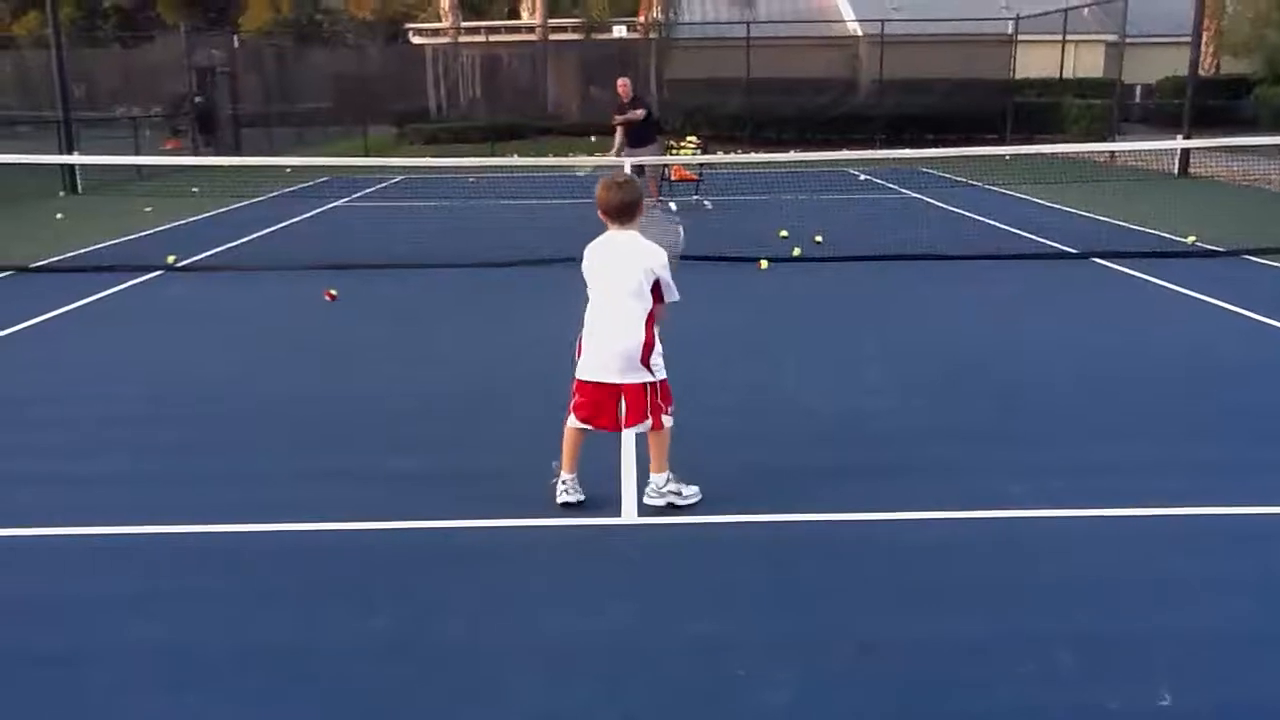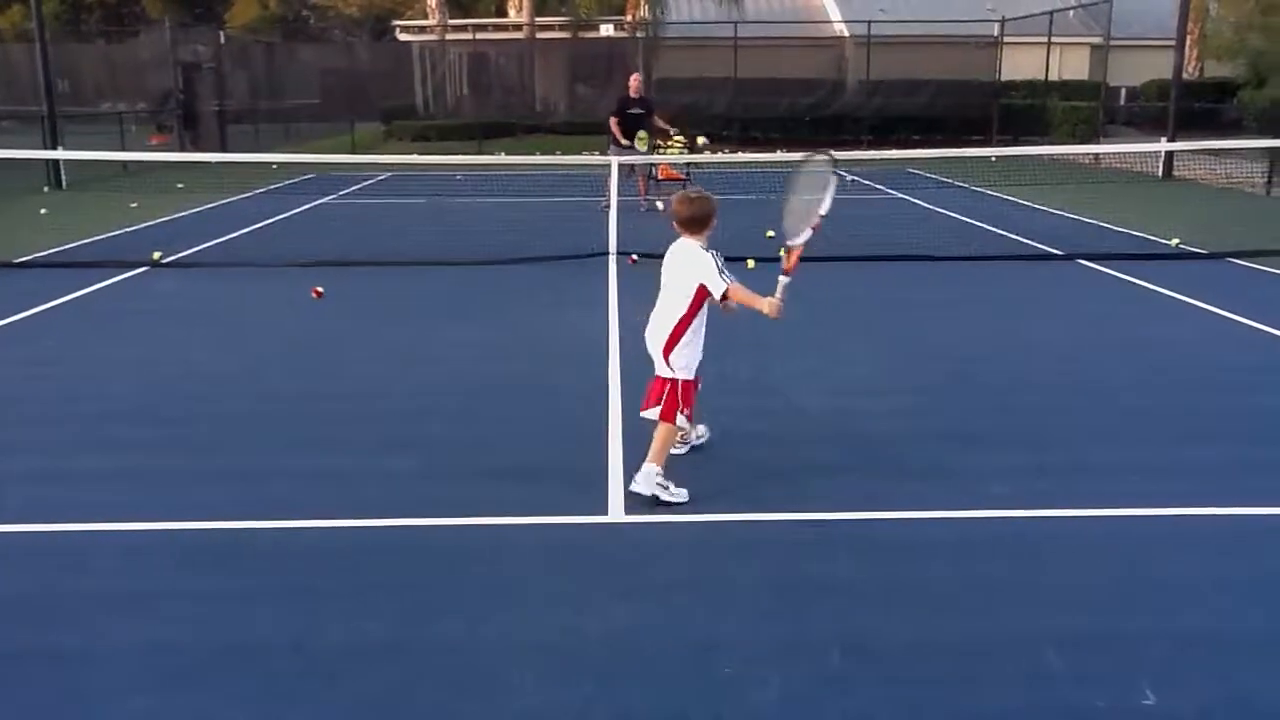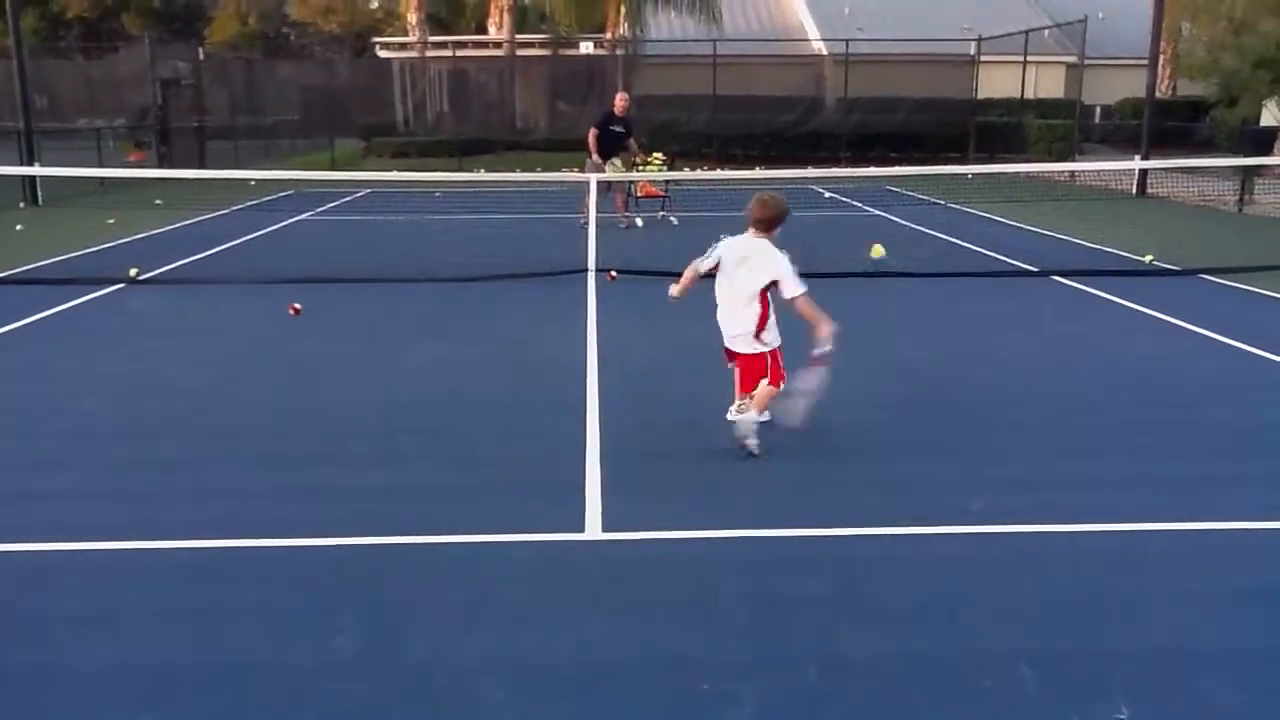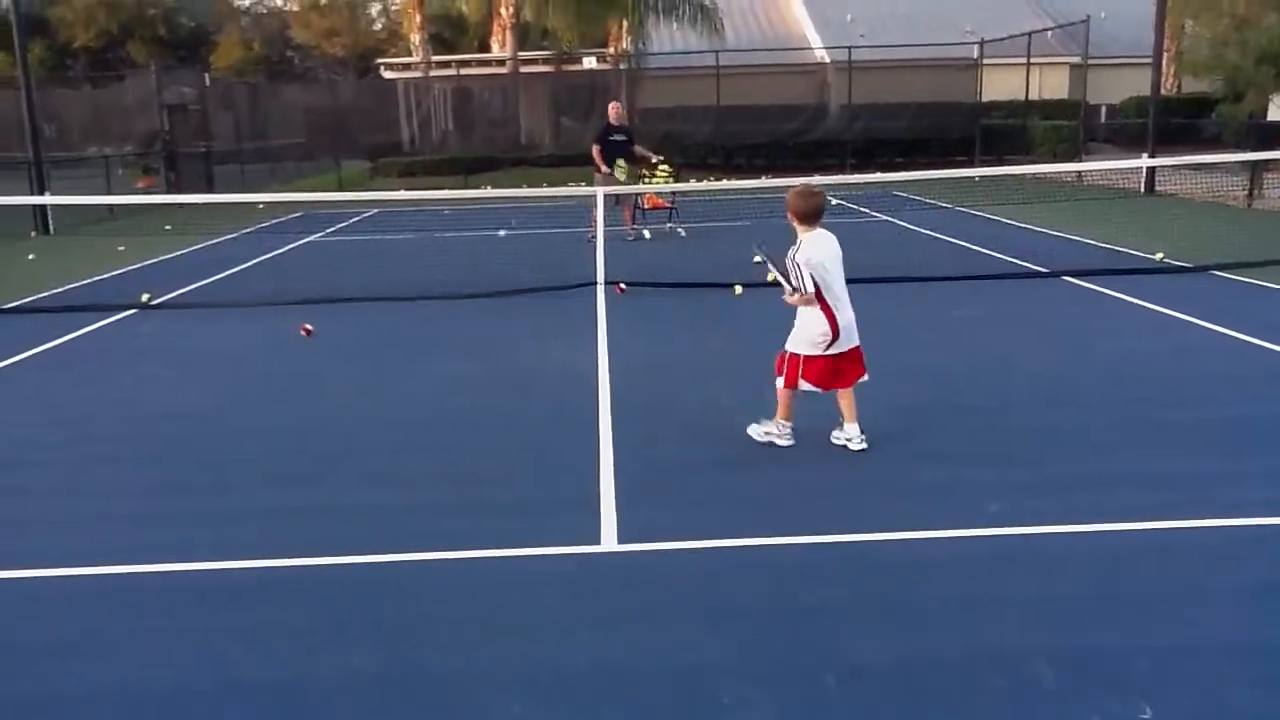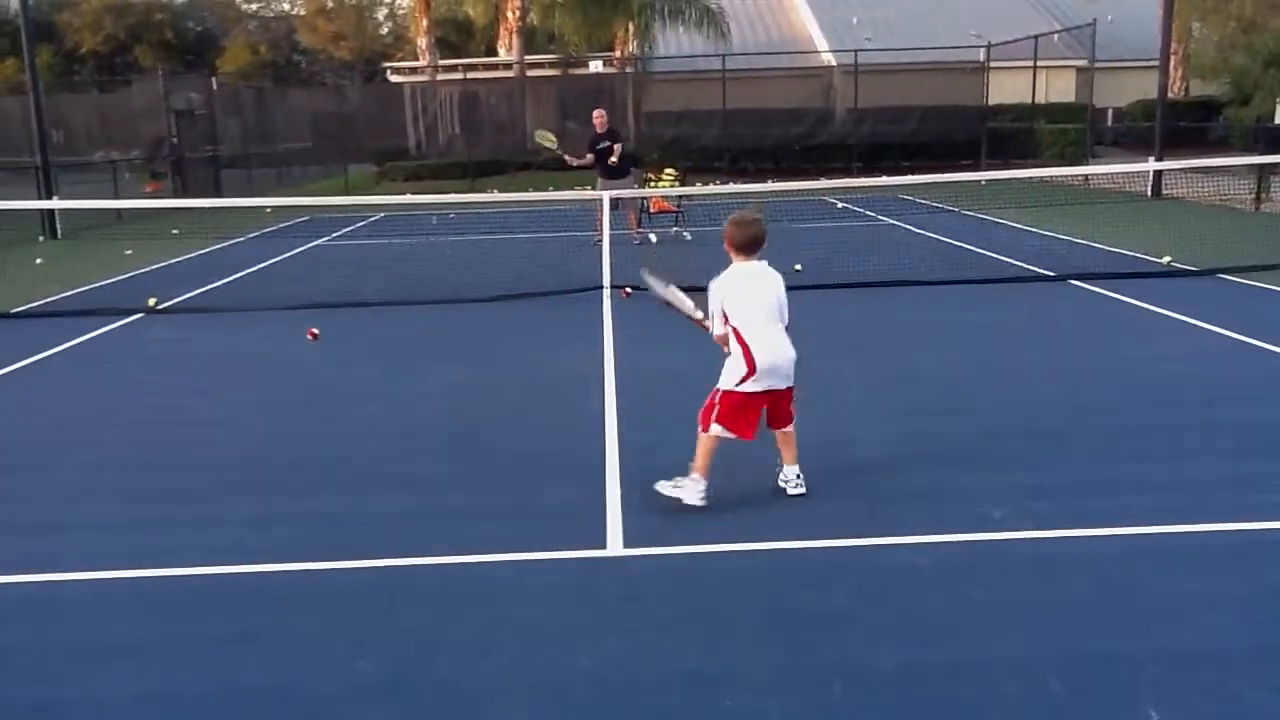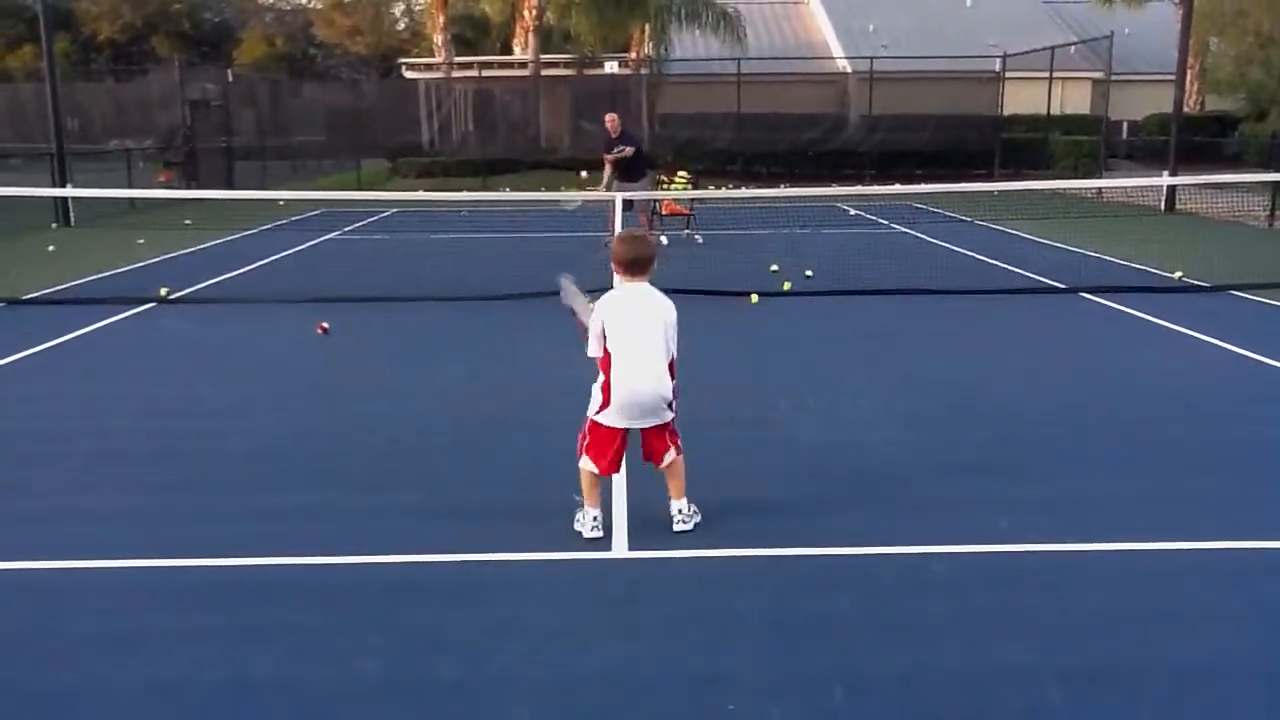
dt=0.7s
person 1, frame 1
left shoulder: (592, 251)
right shoulder: (655, 255)
right elbow: (661, 305)
left hip: (595, 347)
right hip: (637, 350)
left knee: (579, 415)
right knee: (657, 416)
left ankle: (567, 483)
right ankle: (660, 483)
person 1, frame 2
left shoulder: (676, 250)
right shoulder: (704, 258)
right elbow: (729, 287)
left wrist: (726, 300)
right wrist: (762, 303)
left hip: (661, 335)
right hip: (676, 345)
left knee: (683, 399)
right knee: (674, 408)
left ankle: (680, 437)
right ankle: (651, 475)
person 1, frame 3
left shoulder: (728, 244)
right shoulder: (777, 259)
left elbow: (696, 268)
right elbow: (797, 297)
left wrist: (680, 288)
right wrist: (821, 323)
left hip: (729, 326)
right hip: (755, 331)
left knee: (743, 364)
right knee: (773, 379)
left ankle: (741, 406)
right ankle: (750, 418)
person 1, frame 4
left shoulder: (797, 254)
right shoulder: (830, 239)
left elbow: (806, 296)
left wrist: (791, 297)
right wrist: (793, 291)
left hip: (815, 328)
right hip: (843, 323)
left knee: (786, 374)
right knee: (840, 379)
left ankle: (781, 428)
right ankle: (852, 432)
person 1, frame 5
left shoulder: (721, 284)
right shoulder: (775, 278)
left elbow: (721, 337)
right elbow: (781, 322)
left hip: (748, 364)
right hip: (783, 359)
left knee: (711, 421)
right knee: (782, 420)
left ankle: (695, 484)
right ankle: (792, 475)
person 1, frame 6
left shoulder: (604, 305)
right shoulder: (666, 305)
left elbow: (599, 356)
right elbow: (670, 355)
left hip: (616, 395)
right hip: (656, 394)
left knee: (592, 453)
right knee: (669, 449)
left ankle: (591, 517)
right ankle: (681, 510)
